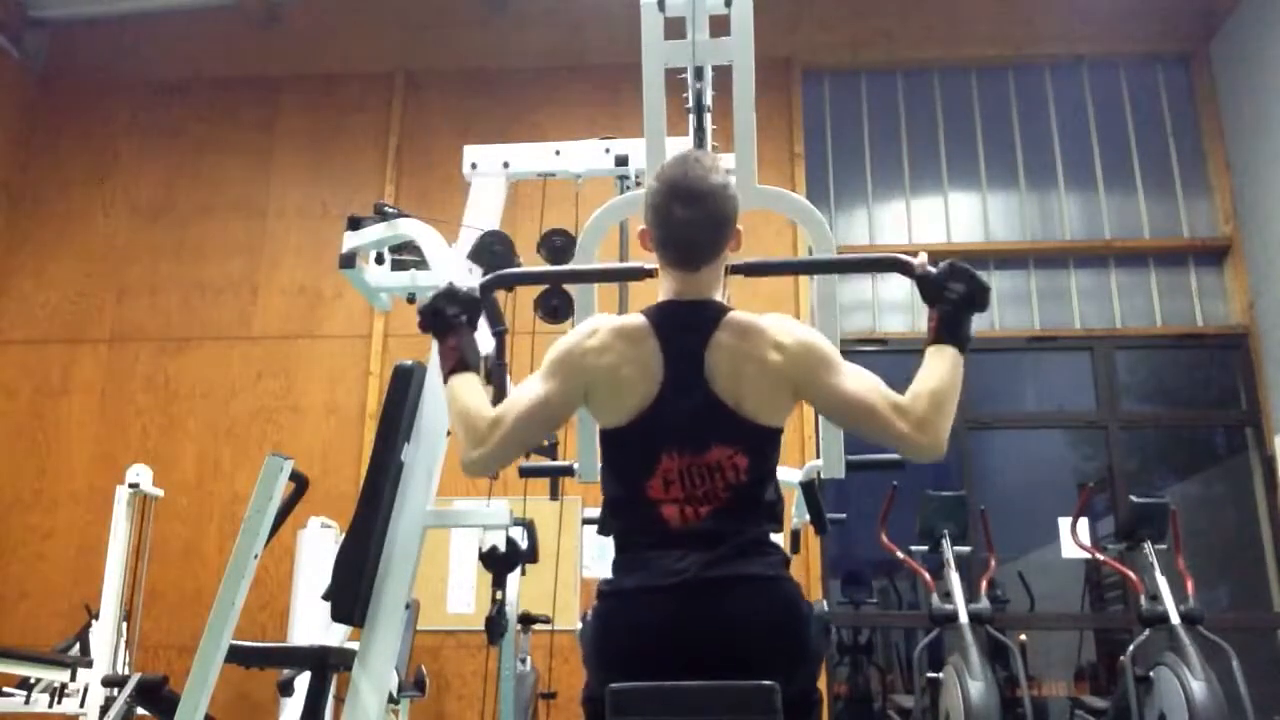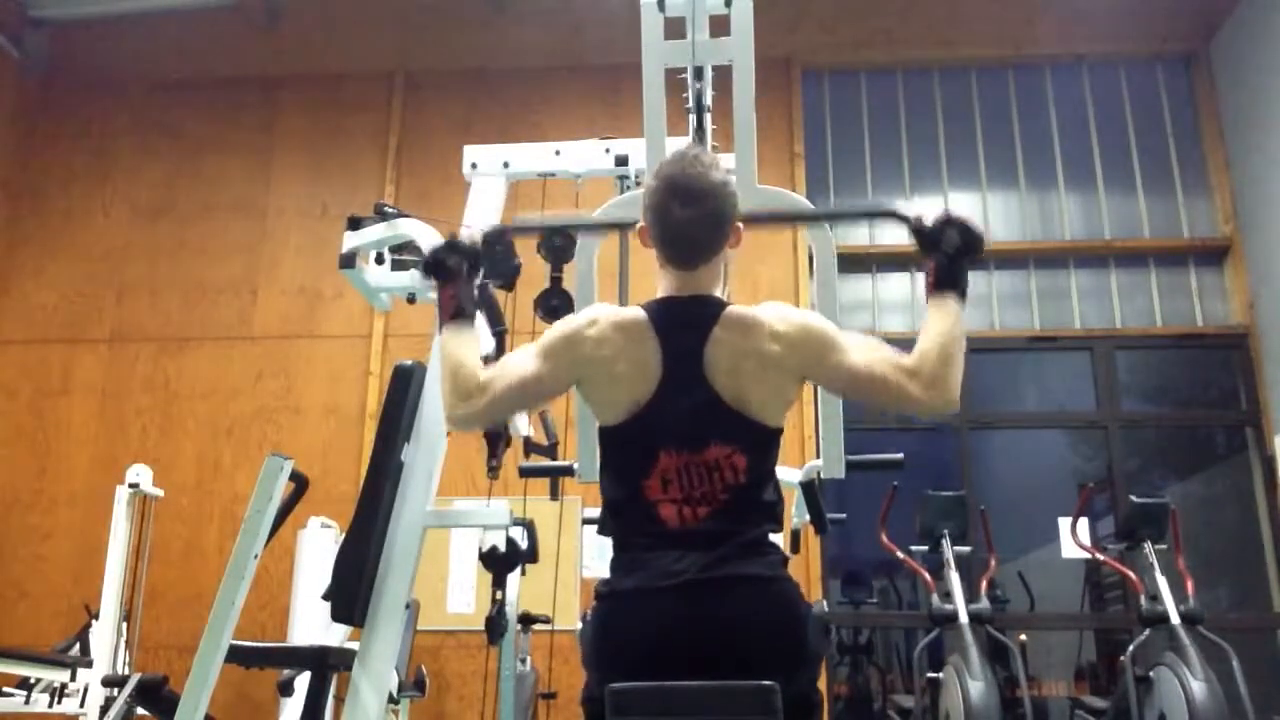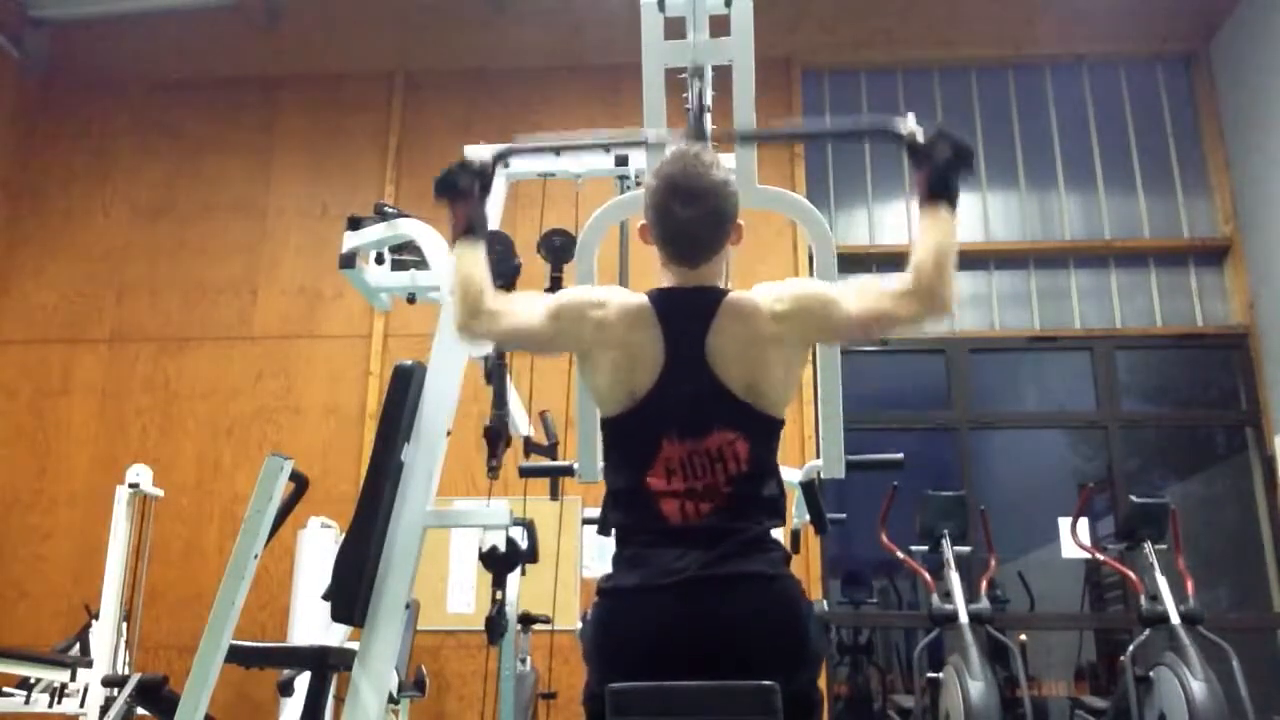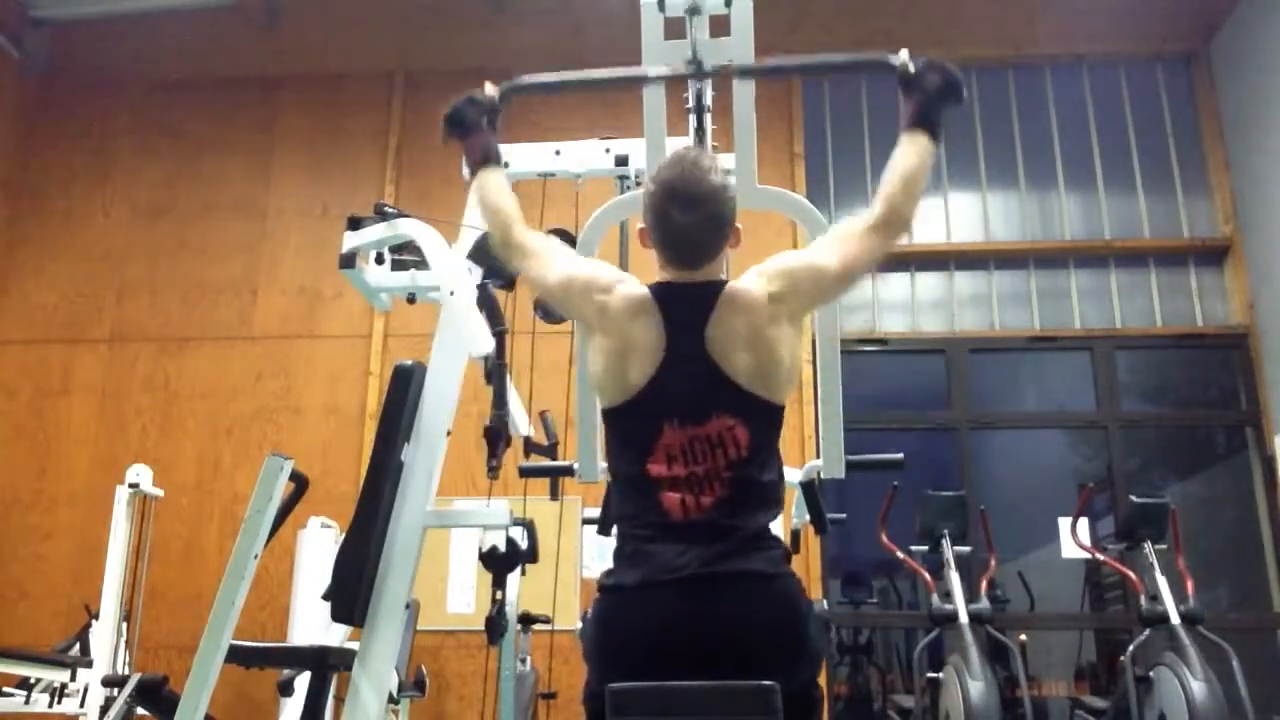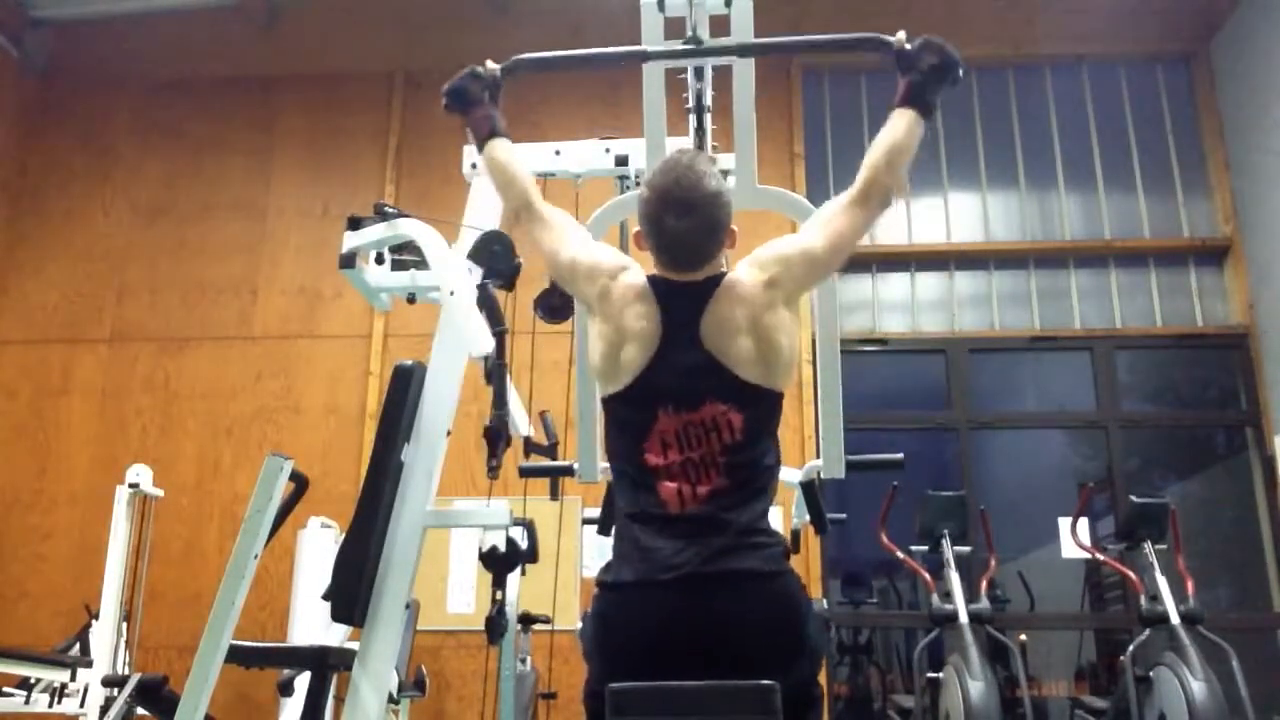
dt=0.2s
person 1, frame 1
left shoulder: (597, 347)
right shoulder: (781, 346)
left elbow: (479, 451)
right elbow: (923, 435)
left wrist: (459, 348)
right wrist: (947, 329)
left hip: (636, 620)
right hip: (759, 616)
person 1, frame 2
left shoulder: (596, 339)
right shoulder: (780, 337)
left elbow: (466, 404)
right elbow: (933, 387)
left wrist: (457, 304)
right wrist: (944, 284)
left hip: (635, 618)
right hip: (758, 613)
person 1, frame 3
left shoulder: (602, 324)
right shoulder: (779, 321)
left elbow: (478, 315)
right elbow: (925, 294)
left wrist: (468, 215)
right wrist: (937, 188)
left hip: (638, 615)
right hip: (758, 610)
person 1, frame 4
left shoulder: (611, 312)
right shoulder: (772, 305)
left elbow: (514, 240)
right elbow: (887, 221)
left wrist: (480, 148)
right wrist: (921, 119)
left hip: (638, 609)
right hip: (759, 605)
person 1, frame 5
left shoulder: (612, 298)
right shoulder: (766, 293)
left elbow: (527, 209)
right elbow: (868, 194)
left wrist: (485, 119)
right wrist: (915, 95)
left hip: (636, 604)
right hip: (758, 599)
